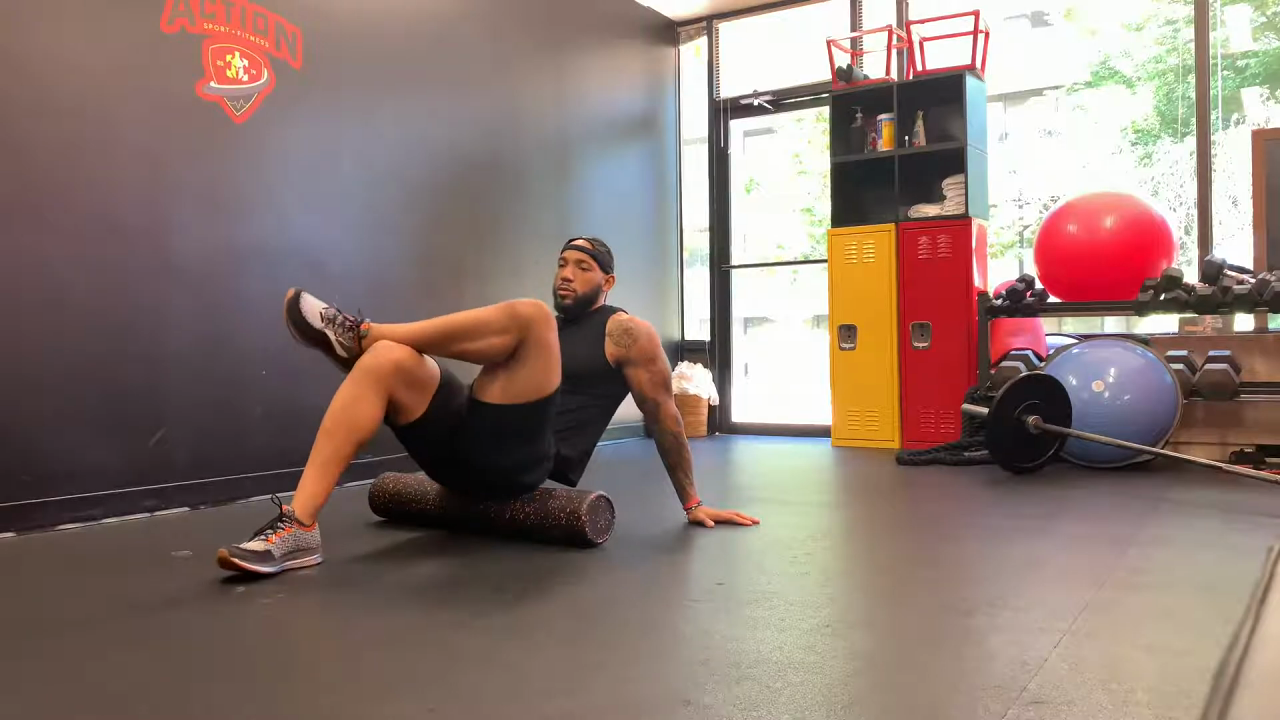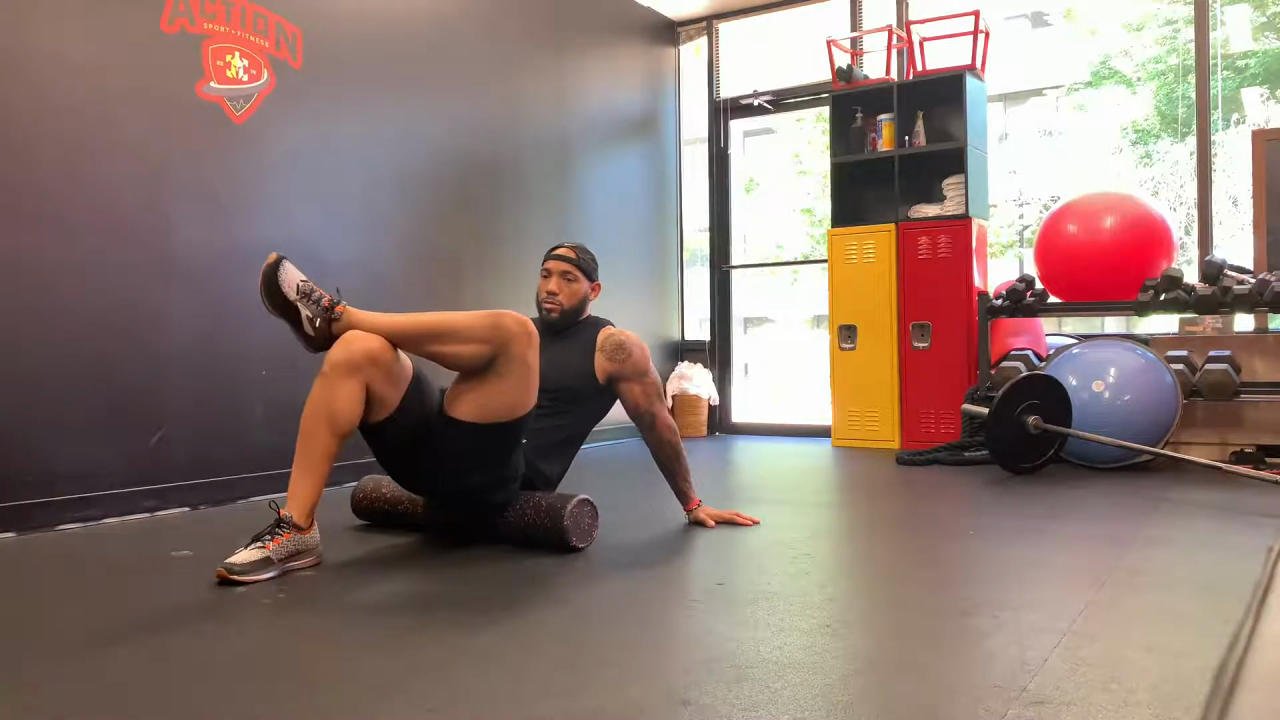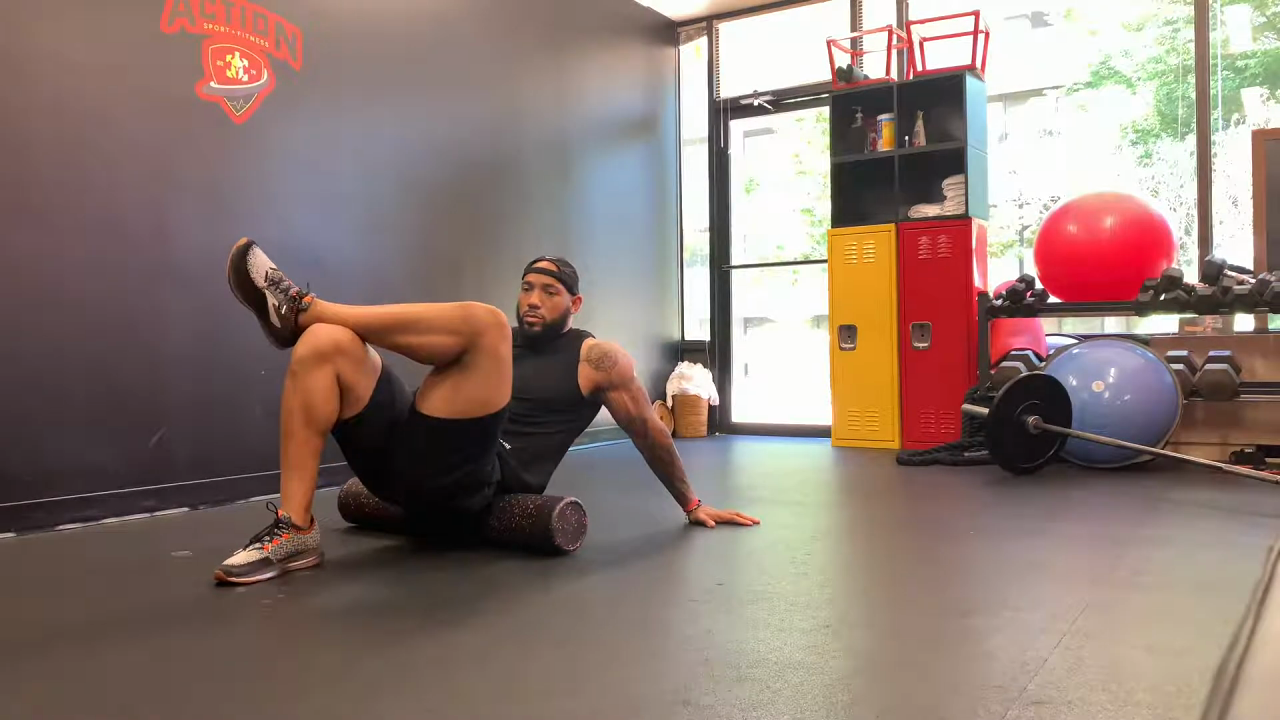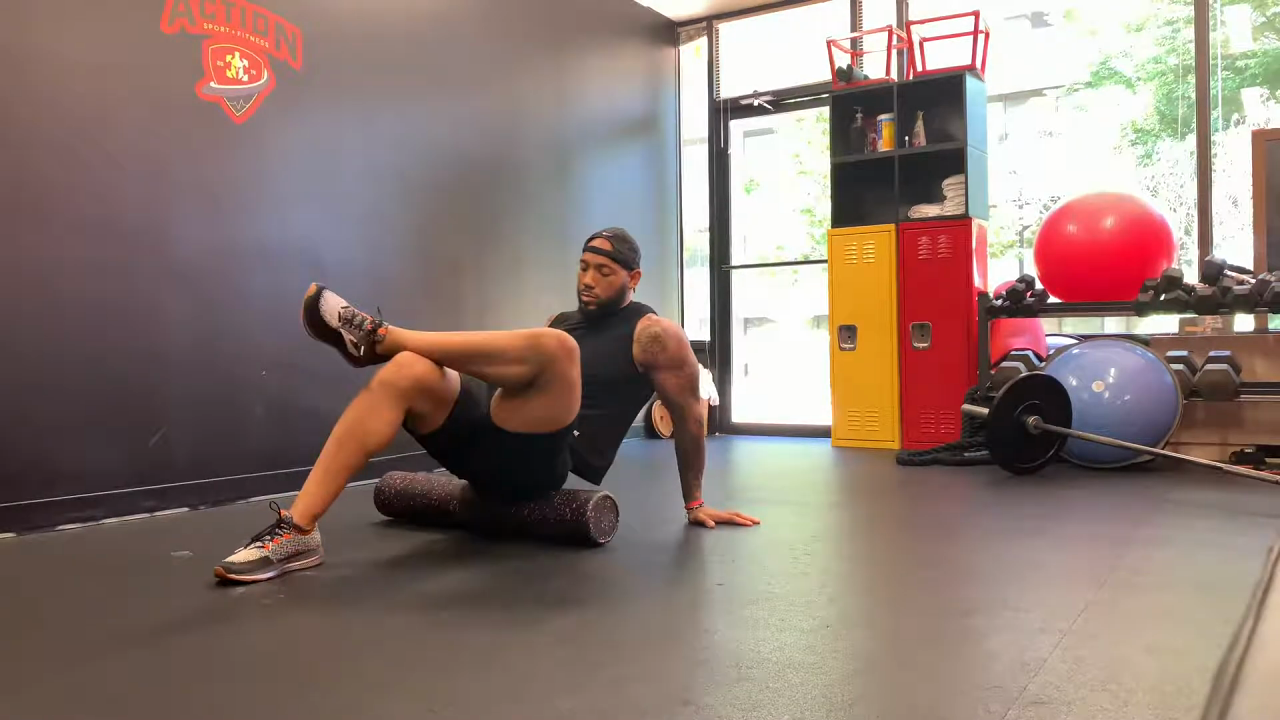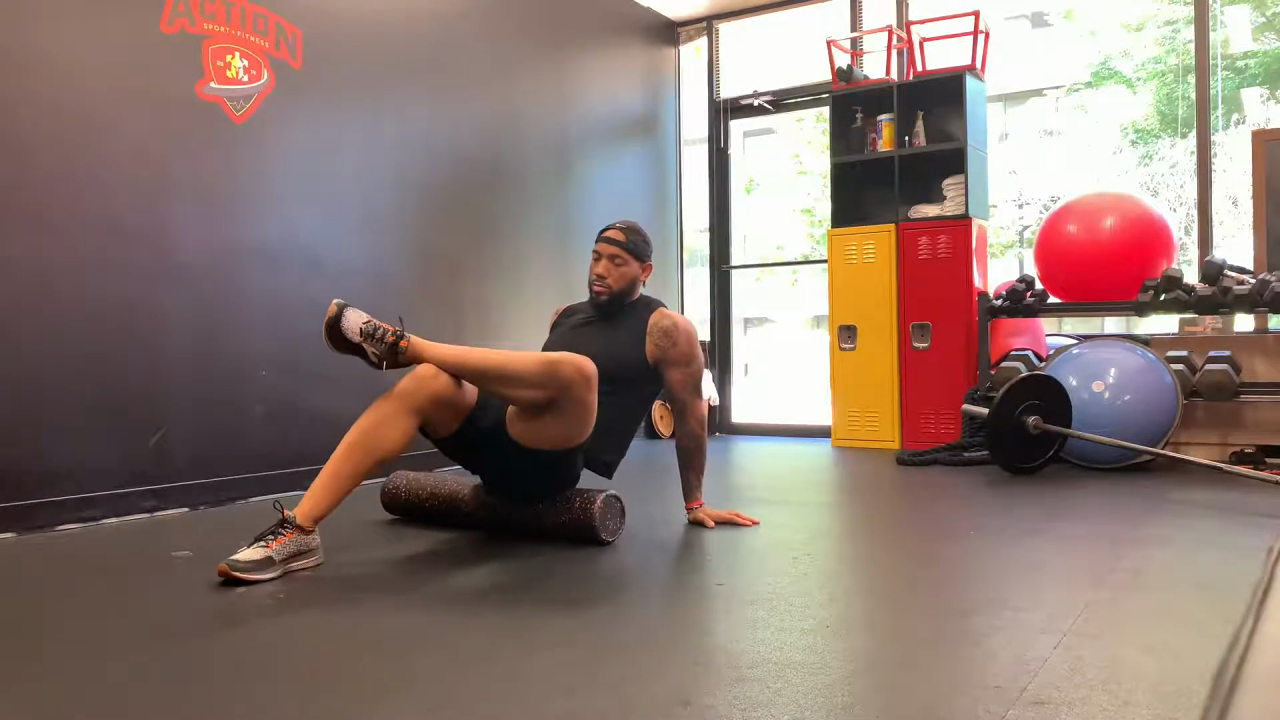
dt=1s
person 1, frame 1
left shoulder: (626, 335)
right shoulder: (548, 336)
left elbow: (664, 415)
left wrist: (691, 503)
left hip: (517, 459)
right hip: (471, 449)
left knee: (528, 315)
right knee: (386, 362)
left ankle: (361, 335)
right ankle: (299, 527)
person 1, frame 2
left shoulder: (615, 348)
right shoulder: (524, 340)
left elbow: (657, 425)
left wrist: (692, 503)
left hip: (489, 470)
right hip: (436, 448)
left knee: (511, 330)
right knee: (357, 352)
left ankle: (333, 315)
right ankle: (295, 529)
person 1, frame 3
left shoulder: (596, 359)
right shoulder: (502, 344)
left elbow: (649, 430)
left wrist: (692, 504)
left hip: (463, 474)
right hip: (408, 455)
left knee: (482, 321)
right knee: (323, 344)
left ankle: (300, 308)
right ankle: (294, 530)
person 1, frame 4
left shoulder: (653, 335)
right shoulder: (562, 321)
left elbow: (688, 415)
left wrist: (694, 502)
left hip: (539, 461)
right hip: (489, 439)
left knee: (555, 347)
right knee: (407, 372)
left ankle: (381, 335)
right ankle: (297, 530)
person 1, frame 5
left shoulder: (664, 329)
right shoulder: (567, 316)
left elbow: (690, 414)
left wrist: (695, 503)
left hip: (554, 460)
right hip: (505, 430)
left knee: (575, 370)
right knee: (425, 383)
left ankle: (403, 343)
right ankle: (299, 530)
